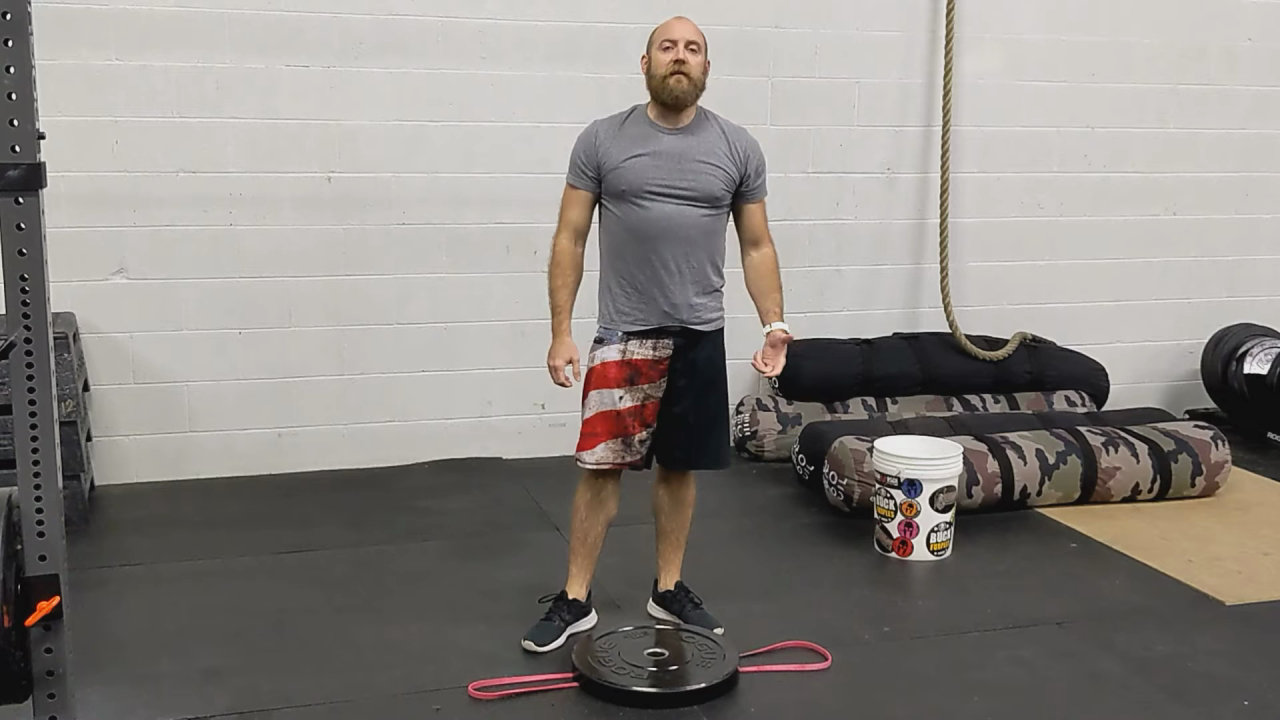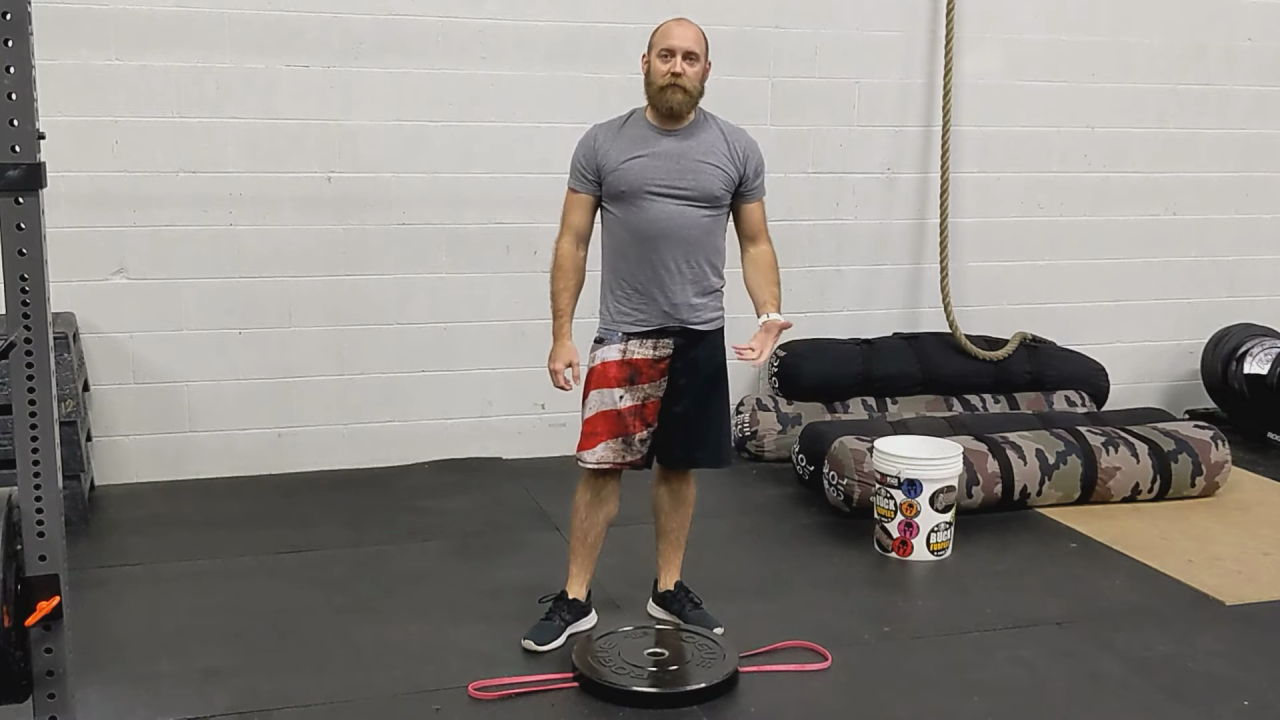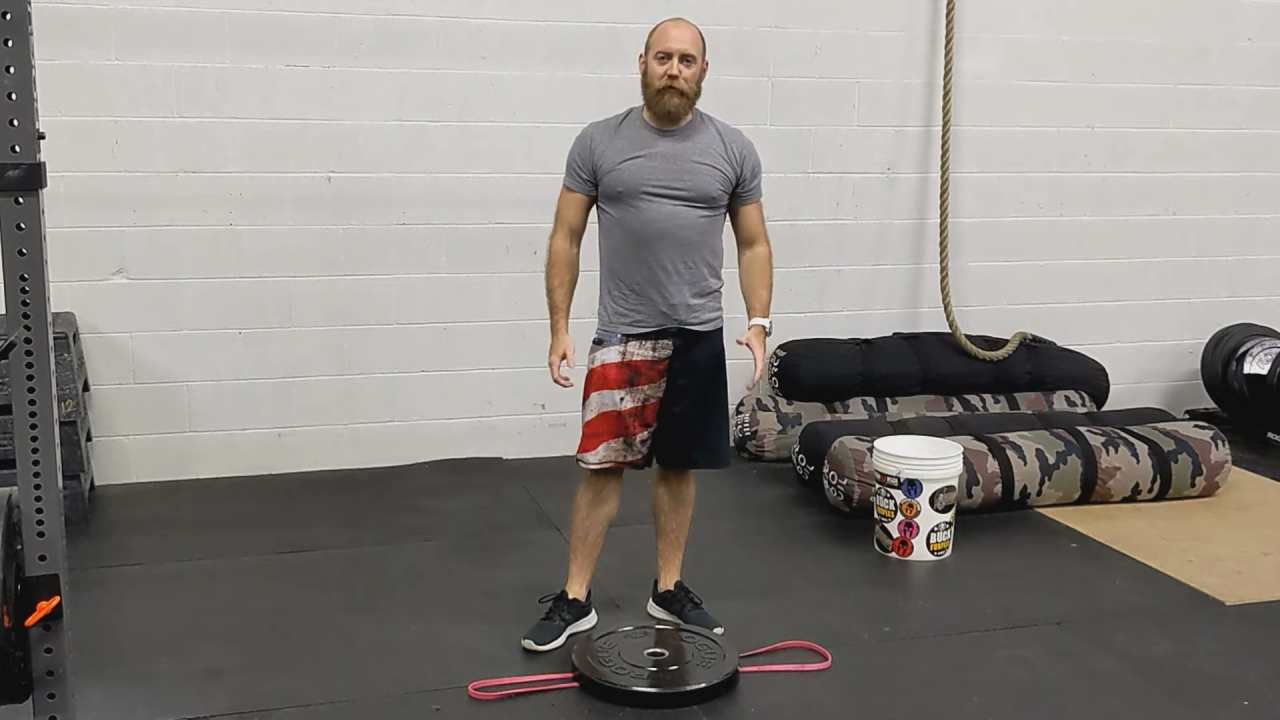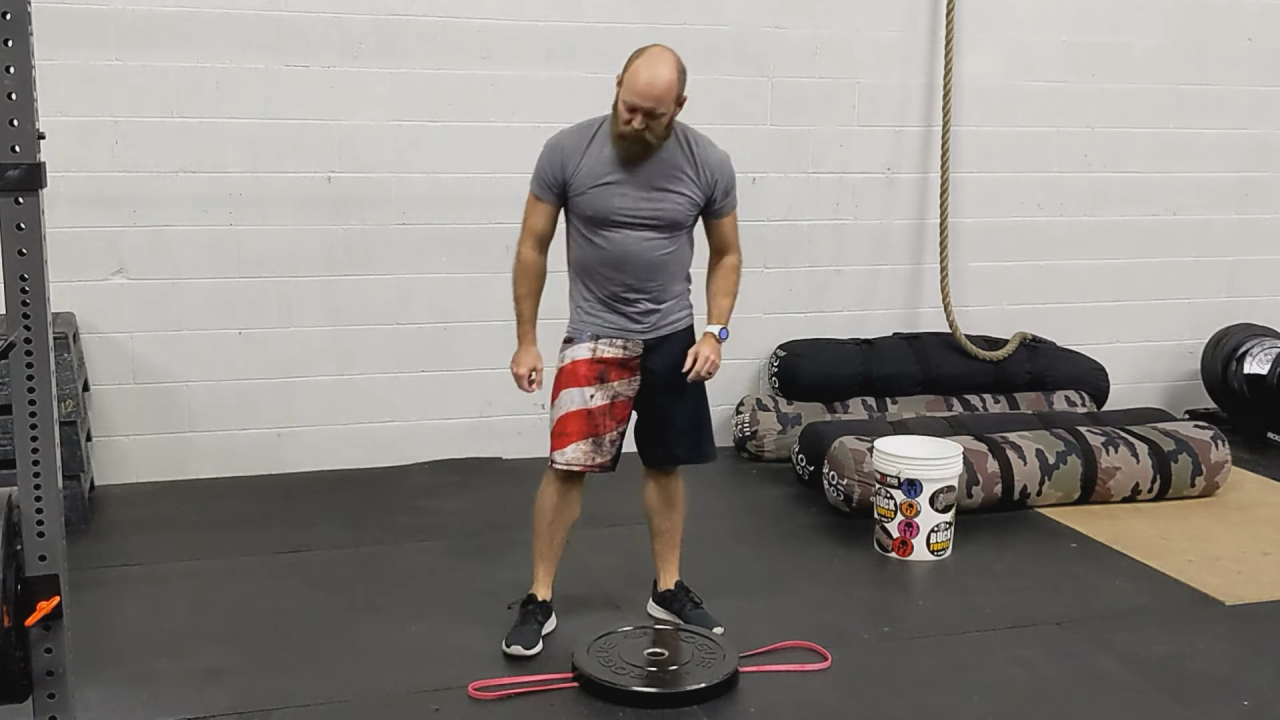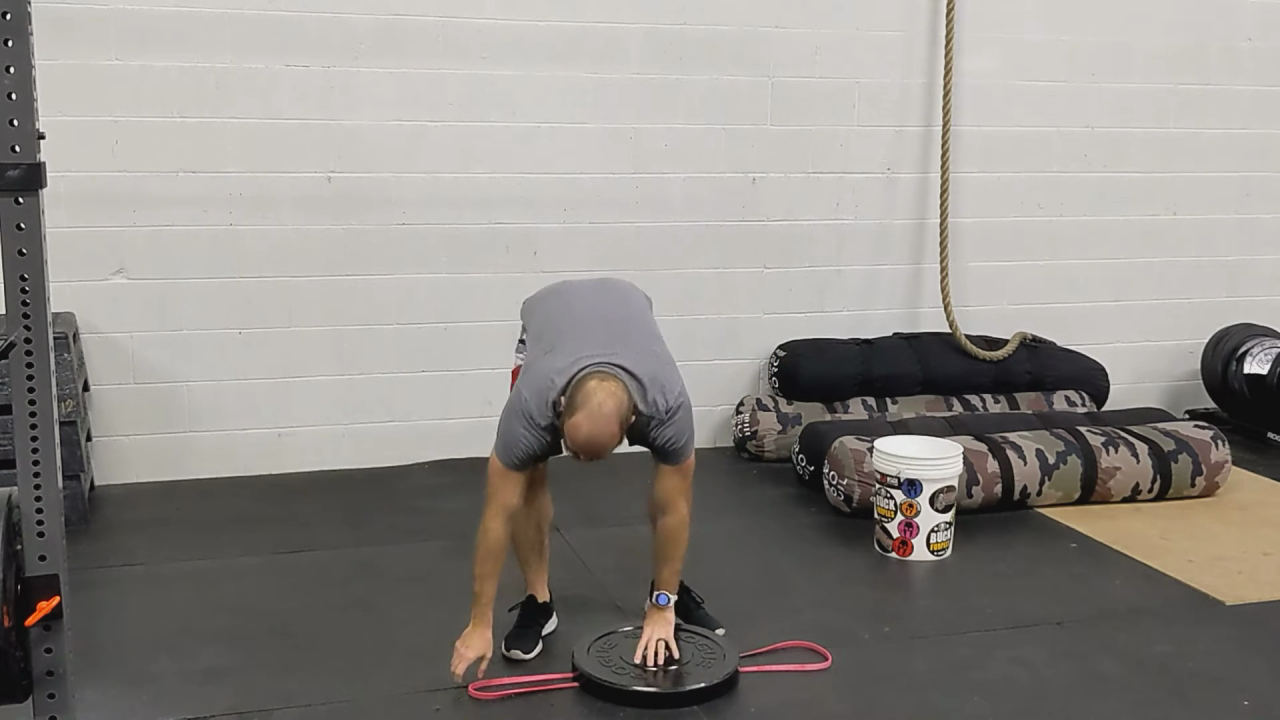
dt=1s
person 1, frame 1
left shoulder: (737, 147)
right shoulder: (601, 140)
left elbow: (755, 245)
right elbow: (569, 239)
left wrist: (774, 324)
right wrist: (560, 331)
left hip: (700, 337)
right hip: (624, 336)
left knee: (679, 466)
right knee: (601, 466)
left ankle: (669, 590)
right ankle: (575, 600)
person 1, frame 2
left shoulder: (736, 148)
right shoulder: (602, 143)
left elbow: (754, 242)
right elbow: (571, 243)
left wrist: (769, 314)
right wrist: (561, 334)
left hip: (701, 337)
right hip: (625, 337)
left knee: (679, 466)
right knee: (601, 467)
left ankle: (669, 589)
right ankle: (575, 599)
person 1, frame 3
left shoulder: (733, 148)
right shoulder: (598, 142)
left elbow: (753, 244)
right elbow: (565, 238)
left wrist: (758, 320)
right wrist: (558, 329)
left hip: (700, 338)
right hip: (622, 338)
left knee: (679, 466)
right knee: (601, 465)
left ankle: (669, 590)
right ankle: (574, 599)
person 1, frame 4
left shoulder: (709, 163)
right shoulder: (567, 149)
left elbow: (726, 254)
right elbow: (532, 248)
left wrist: (714, 331)
right wrist: (526, 341)
left hip: (672, 336)
right hip: (596, 337)
left knee: (667, 464)
right knee: (569, 466)
left ankle: (668, 591)
right ankle: (539, 599)
person 1, frame 5
left shoulder: (666, 405)
right shoulder: (533, 405)
left elbow: (673, 509)
right elbow: (499, 516)
left wrist: (661, 608)
right wrist: (479, 624)
left knee: (673, 465)
right knee: (527, 471)
left ankle: (675, 592)
right ankle: (538, 602)
